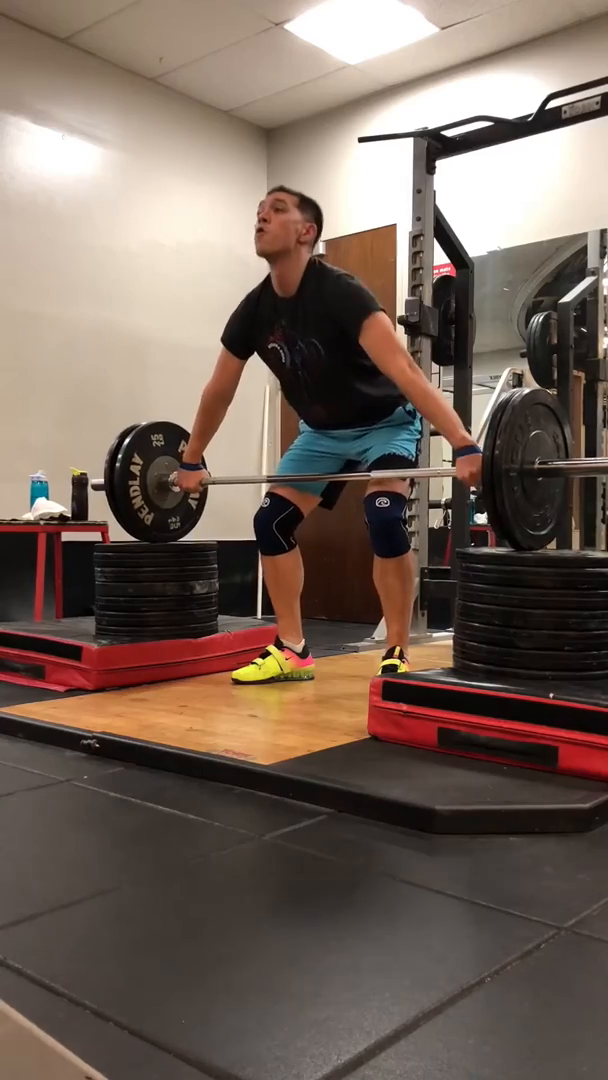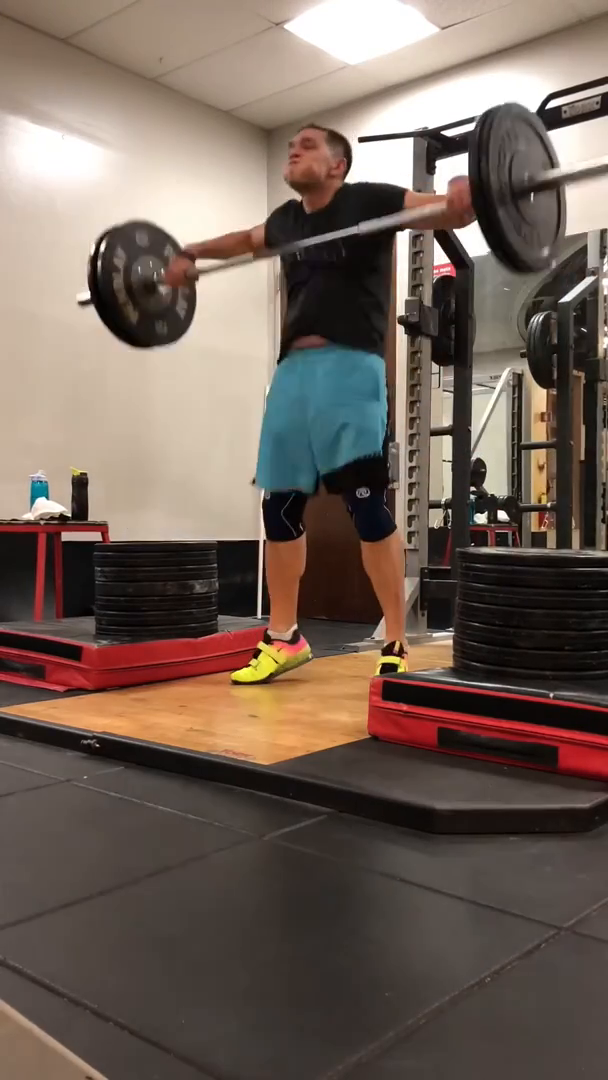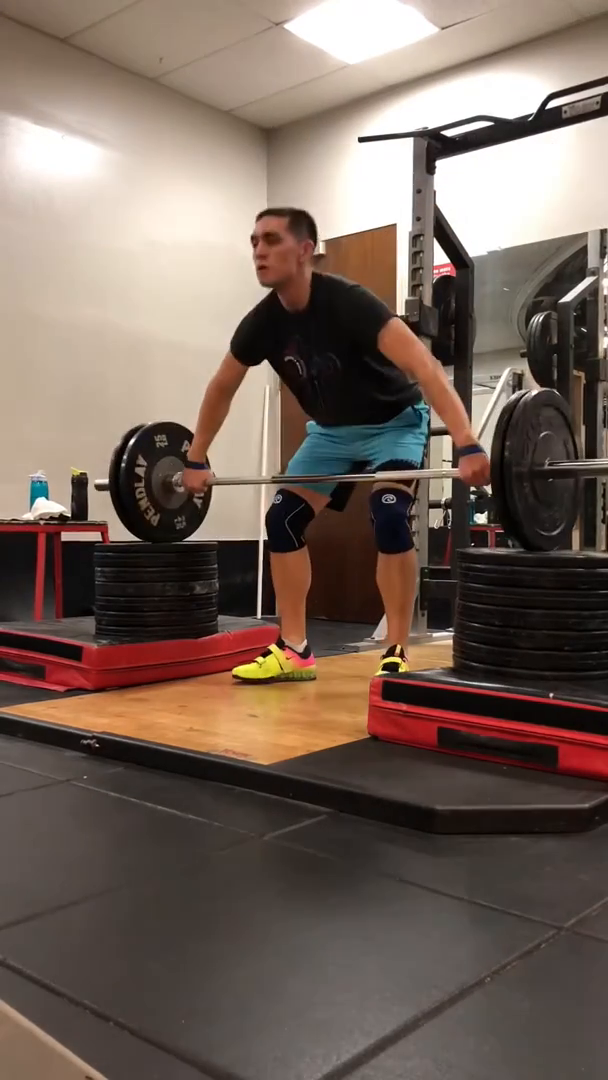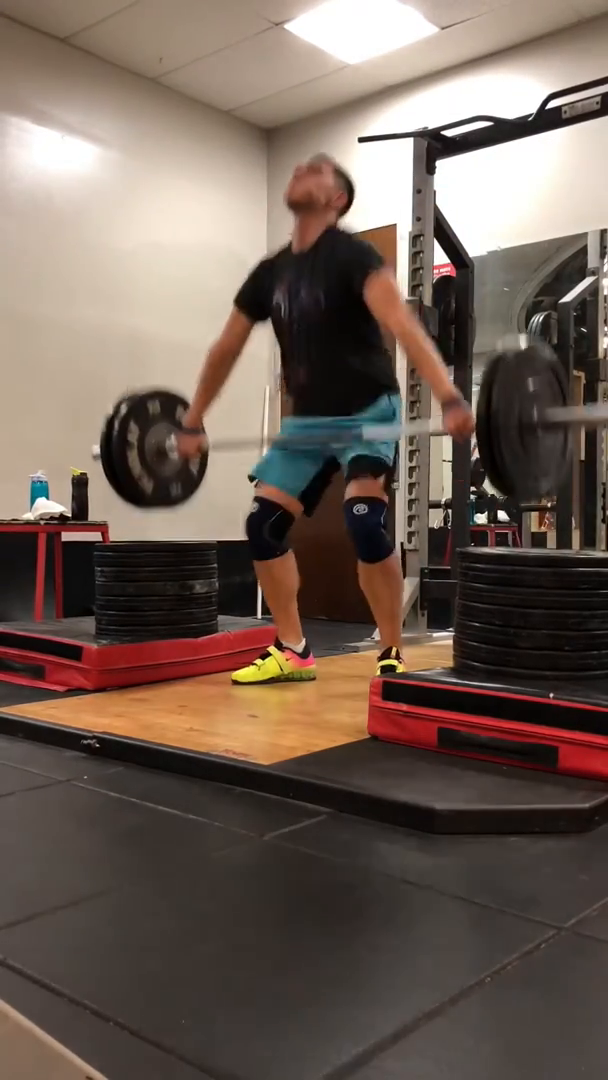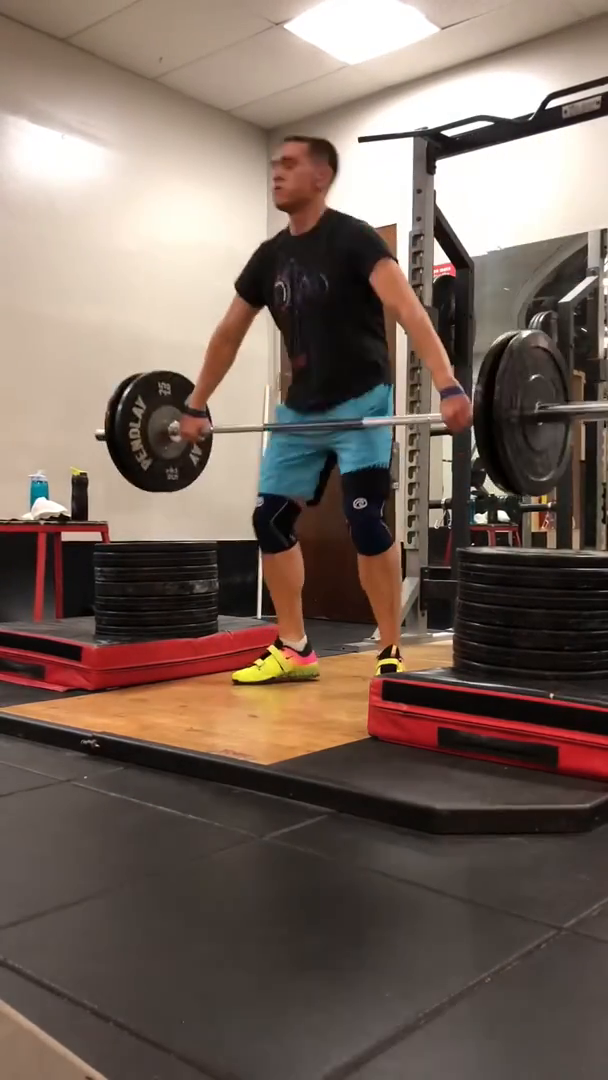
dt=1s
person 1, frame 1
left shoulder: (338, 291)
right shoulder: (253, 311)
left elbow: (403, 369)
right elbow: (219, 391)
left wrist: (465, 448)
right wrist: (191, 462)
left hip: (384, 422)
right hip: (322, 430)
left knee: (384, 517)
right knee: (272, 521)
left ankle: (397, 657)
right ankle: (292, 650)
person 1, frame 2
left shoulder: (366, 202)
right shoulder: (287, 219)
left elbow: (450, 212)
right elbow: (246, 238)
left wrist: (462, 199)
right wrist: (188, 255)
left hip: (350, 367)
right hip: (294, 371)
left knee: (365, 500)
right knee: (279, 503)
left ankle: (395, 648)
right ankle: (284, 637)
person 1, frame 3
left shoulder: (348, 303)
right shoulder: (261, 323)
left elbow: (425, 368)
right elbow: (221, 390)
left wrist: (467, 445)
right wrist: (196, 460)
left hip: (393, 422)
right hip: (331, 429)
left knee: (389, 515)
right knee: (282, 518)
left ankle: (397, 656)
right ankle: (294, 651)
person 1, frame 4
left shoulder: (351, 253)
right shoulder: (269, 272)
left elbow: (401, 323)
right elbow: (224, 350)
left wrist: (449, 398)
right wrist: (192, 423)
left hip: (367, 412)
right hip: (307, 420)
left knee: (364, 519)
right knee: (264, 523)
left ankle: (392, 656)
right ankle: (292, 649)
person 1, frame 5
left shoulder: (353, 237)
right shoulder: (269, 256)
left elbow: (406, 309)
right elbow: (229, 333)
left wrist: (448, 387)
right wrist: (196, 405)
left hip: (360, 401)
right hip: (302, 407)
left knee: (363, 514)
right knee: (271, 516)
left ankle: (391, 655)
right ankle: (293, 648)
